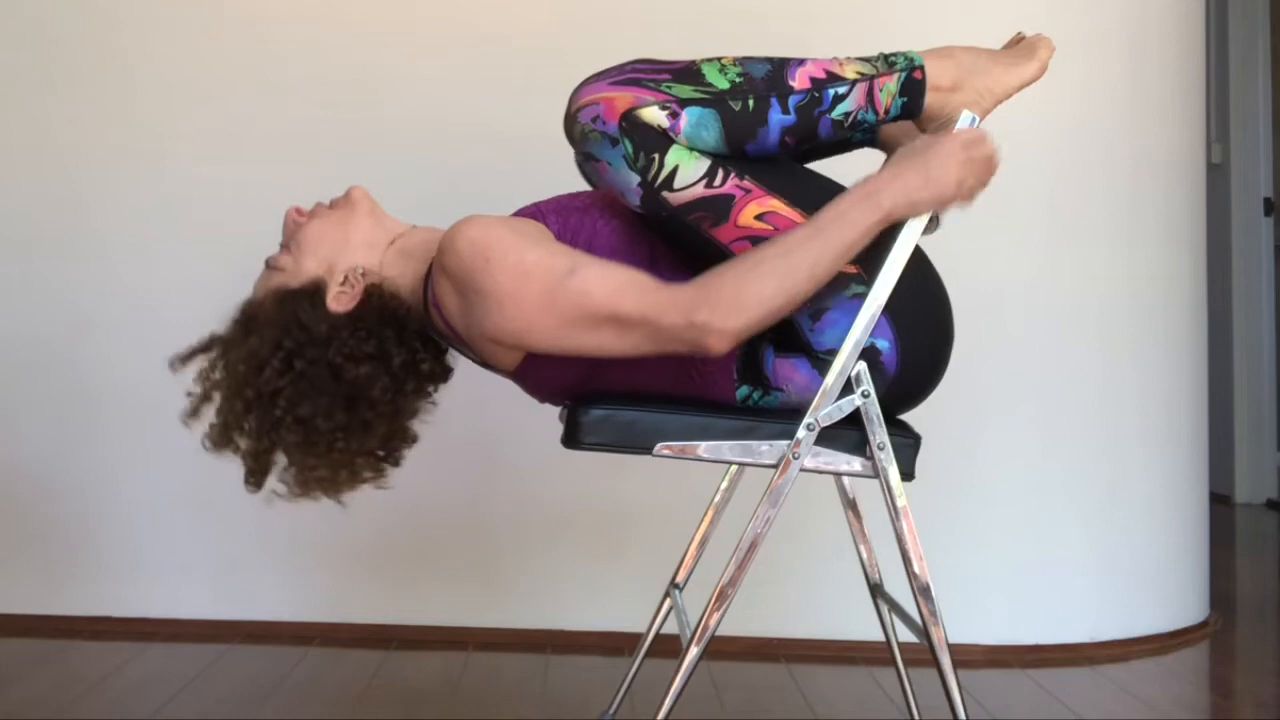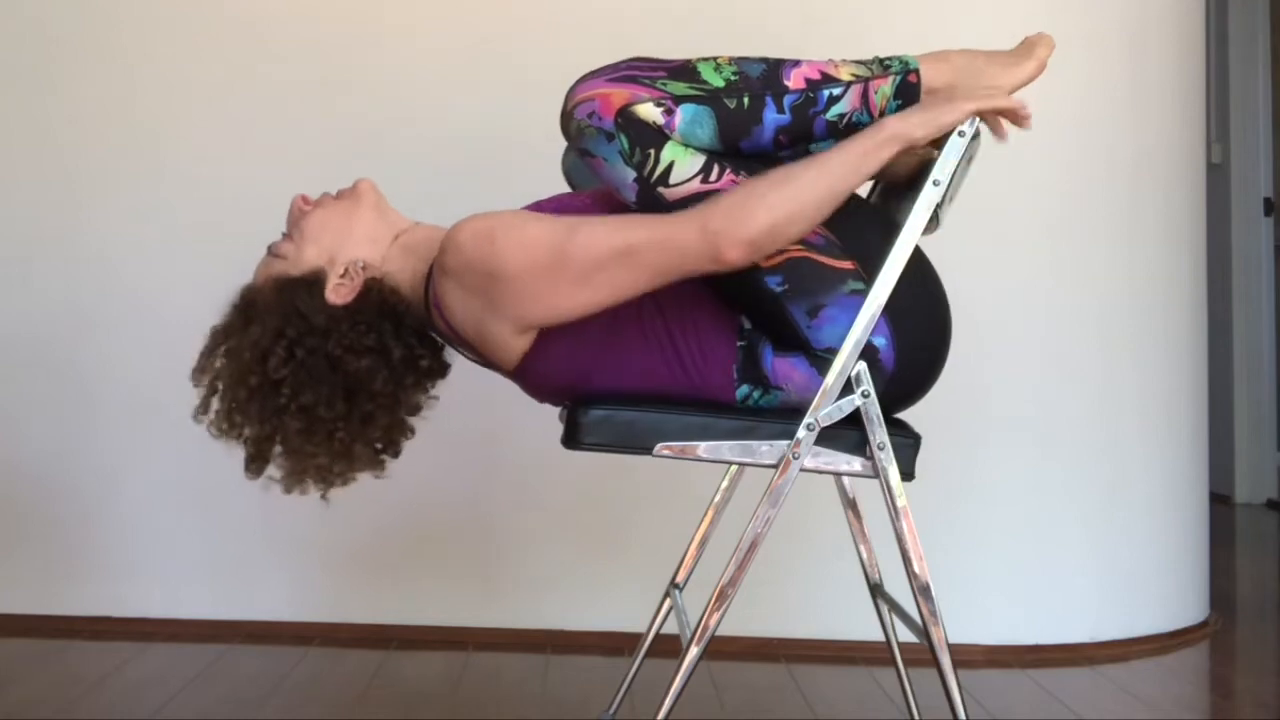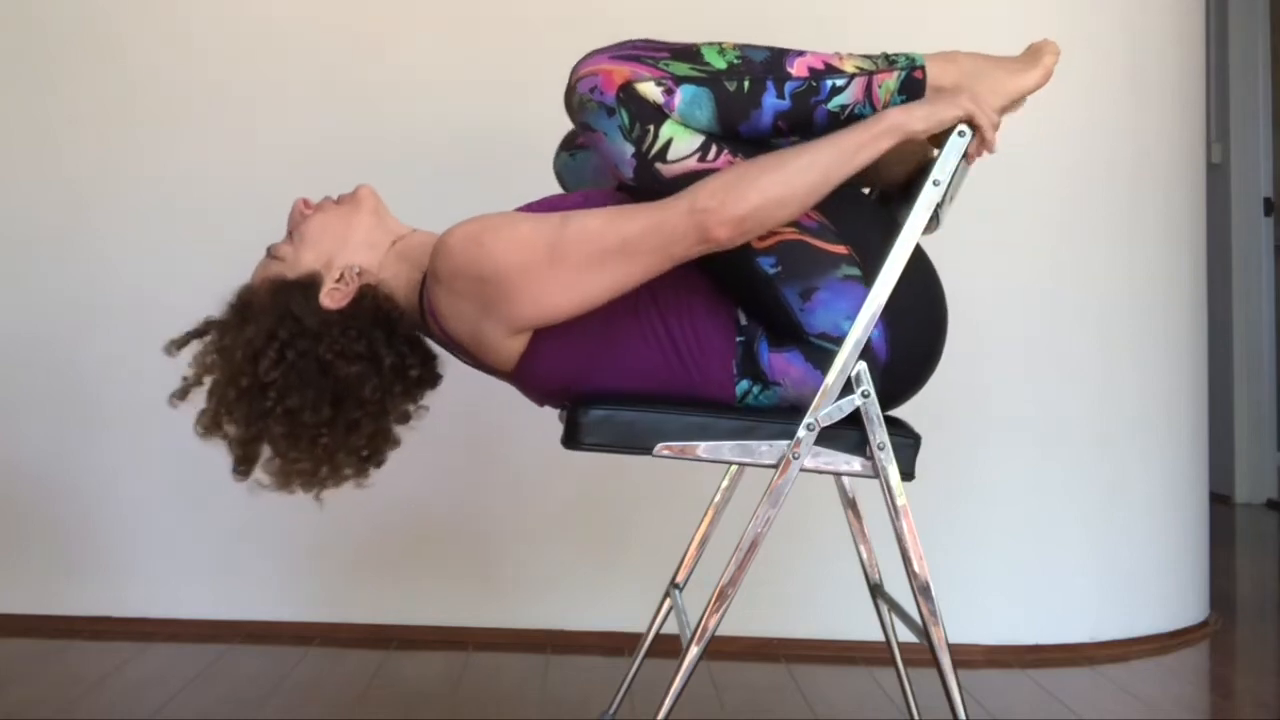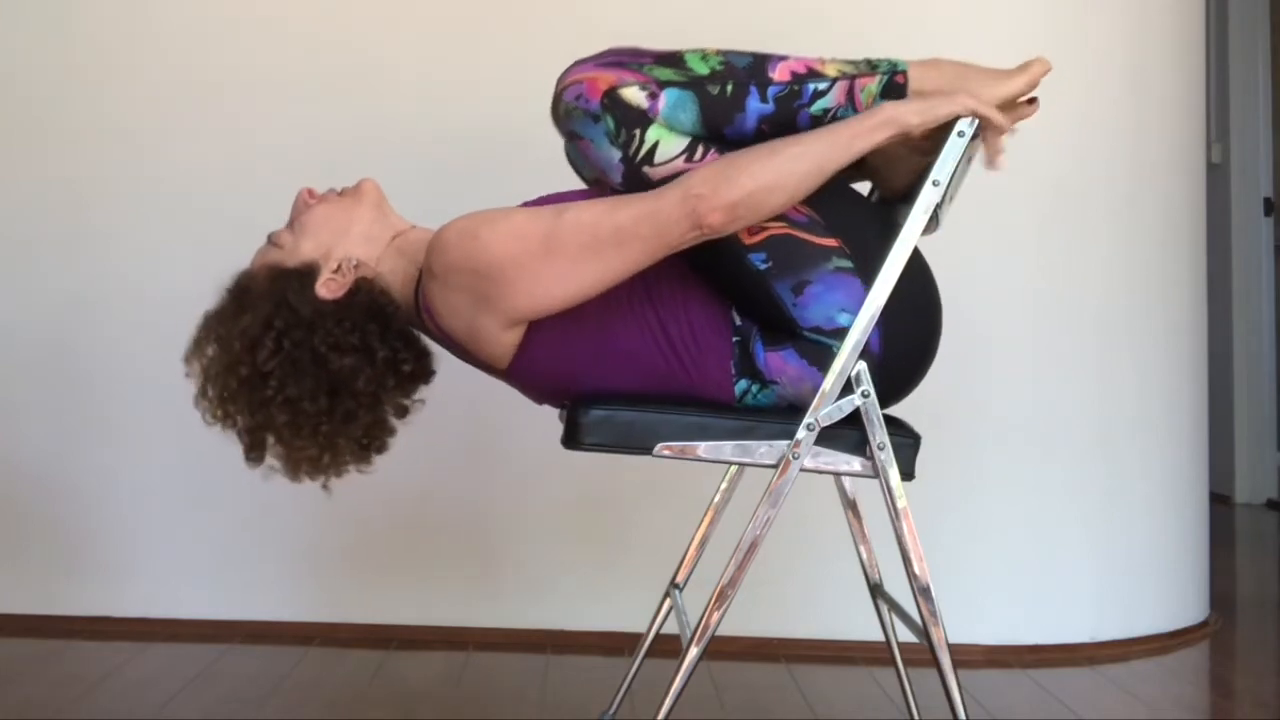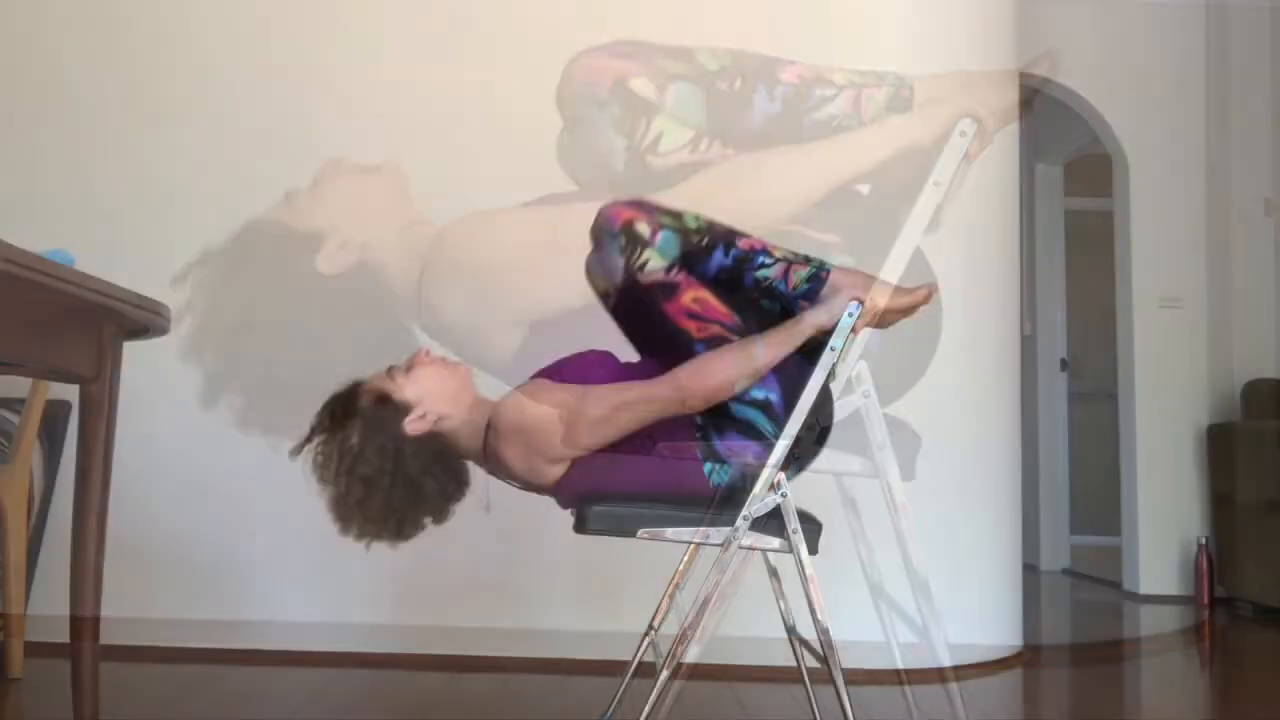
dt=0.5s
person 1, frame 1
left shoulder: (454, 281)
right shoulder: (473, 262)
right elbow: (706, 321)
right wrist: (890, 193)
left hip: (807, 348)
right hip: (842, 348)
left knee: (623, 125)
right knee: (617, 107)
left ankle: (913, 114)
right ankle: (938, 81)
person 1, frame 2
left shoulder: (462, 282)
right shoulder: (480, 261)
left elbow: (672, 239)
right elbow: (720, 239)
right wrist: (904, 129)
left hip: (777, 330)
right hip: (839, 346)
left knee: (603, 153)
right knee: (611, 104)
right ankle: (926, 85)
person 1, frame 3
left shoulder: (455, 290)
right shoulder: (474, 265)
left elbow: (673, 218)
right elbow: (708, 221)
right wrist: (901, 120)
left hip: (774, 335)
right hip: (830, 342)
left knee: (591, 152)
right knee: (616, 82)
right ankle: (928, 83)
person 1, frame 4
left shoulder: (462, 279)
right shoulder: (470, 261)
left elbow: (667, 216)
right elbow: (702, 208)
right wrist: (900, 114)
left hip: (780, 334)
right hip: (831, 342)
right knee: (603, 90)
left ankle: (902, 149)
right ankle: (911, 93)
person 1, frame 5
left shoulder: (502, 434)
right elbow: (676, 393)
right wrist: (813, 319)
left hip: (721, 433)
right hip: (754, 432)
left knee: (620, 248)
right knee: (624, 229)
left ankle: (837, 290)
right ankle: (840, 295)
